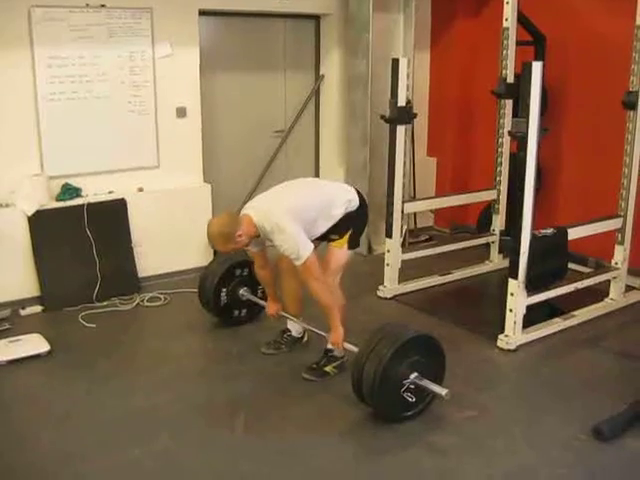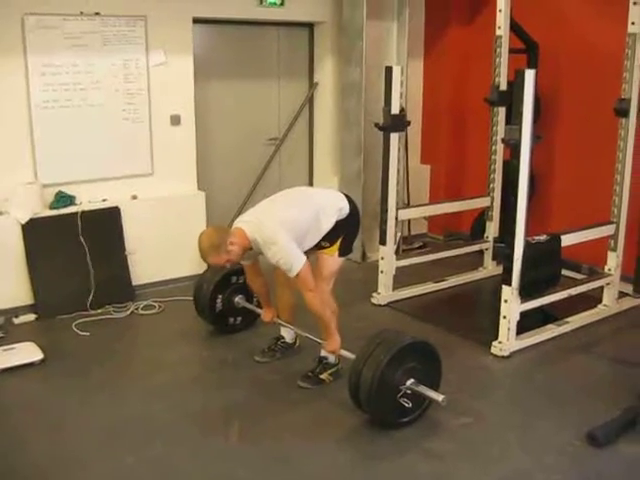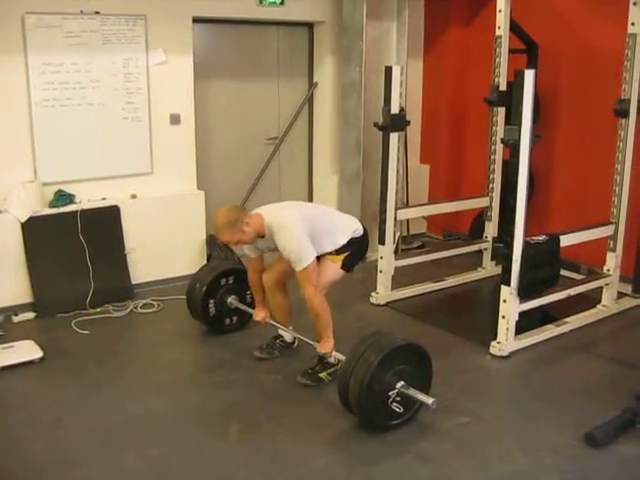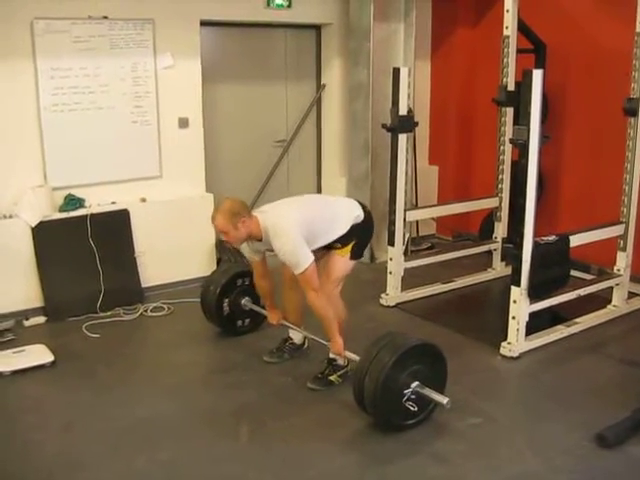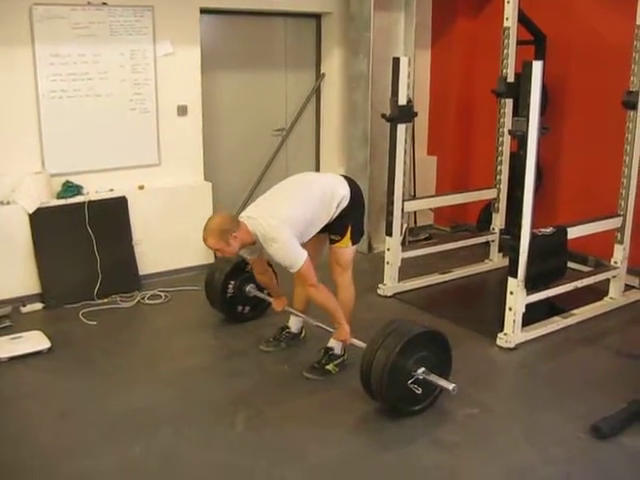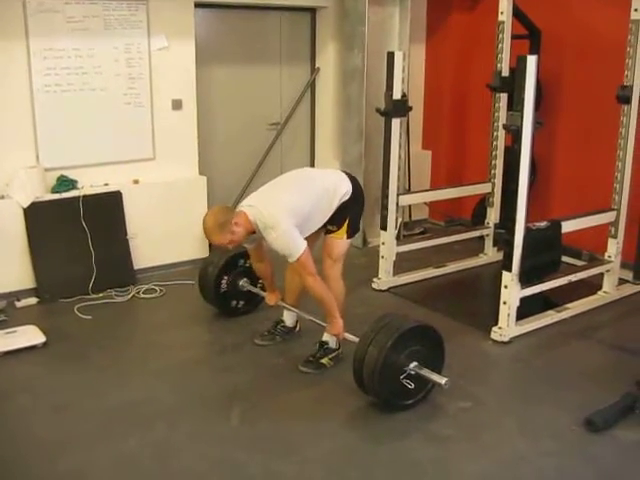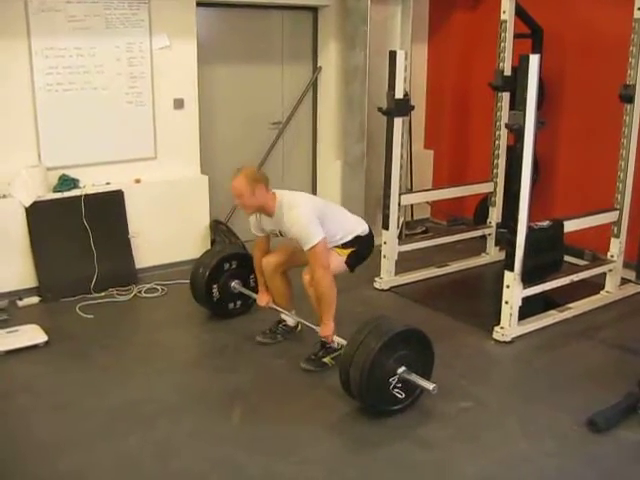
dt=0.7s
person 1, frame 1
left shoulder: (282, 230)
right shoulder: (246, 222)
left elbow: (315, 281)
right elbow: (261, 266)
left wrist: (336, 327)
right wrist: (272, 299)
left hip: (349, 208)
right hip: (322, 205)
left knee: (328, 278)
right knee: (285, 264)
left ankle: (335, 352)
right ankle: (295, 332)
person 1, frame 2
left shoulder: (274, 242)
right shoulder: (238, 234)
left elbow: (310, 292)
right elbow: (254, 276)
left wrist: (333, 336)
right wrist: (267, 307)
left hip: (341, 215)
right hip: (314, 211)
left knee: (319, 286)
right knee: (282, 275)
left ankle: (330, 360)
right ankle: (287, 339)
person 1, frame 3
left shoulder: (287, 232)
right shoulder: (250, 229)
left elbow: (312, 288)
right elbow: (255, 272)
left wrist: (327, 339)
right wrist: (260, 305)
left hip: (351, 238)
right hip: (320, 236)
left knee: (310, 291)
right knee: (270, 279)
left ankle: (328, 359)
right ankle: (286, 338)
person 1, frame 4
left shoulder: (283, 236)
right shoulder: (250, 232)
left elbow: (314, 291)
right elbow: (262, 276)
left wrist: (336, 339)
right wrist: (271, 309)
left hip: (354, 221)
right hip: (327, 219)
left knee: (327, 287)
right knee: (290, 277)
left ankle: (338, 361)
right ankle: (296, 340)
person 1, frame 5
left shoulder: (276, 239)
right shoulder: (244, 229)
left elbow: (312, 285)
right elbow: (261, 272)
left wrist: (342, 324)
right wrist: (278, 297)
left hip: (343, 197)
right hip: (320, 191)
left knee: (340, 274)
right knee: (303, 269)
left ankle: (337, 351)
right ankle: (294, 329)
person 1, frame 6
left shoulder: (275, 227)
right shoulder: (243, 217)
left elbow: (310, 276)
right elbow: (259, 260)
left wrist: (335, 319)
right wrist: (271, 291)
left hip: (344, 194)
right hip: (319, 192)
left knee: (329, 268)
right knee: (294, 259)
left ankle: (331, 344)
right ankle: (289, 323)
person 1, frame 7
left shoulder: (297, 214)
right shoulder: (259, 212)
left elbow: (322, 270)
right elbow: (260, 252)
left wrist: (327, 322)
right wrist: (262, 289)
left hip: (356, 238)
right hip: (329, 235)
left knee: (310, 276)
right knee: (271, 263)
left ankle: (331, 344)
right ankle: (289, 322)
